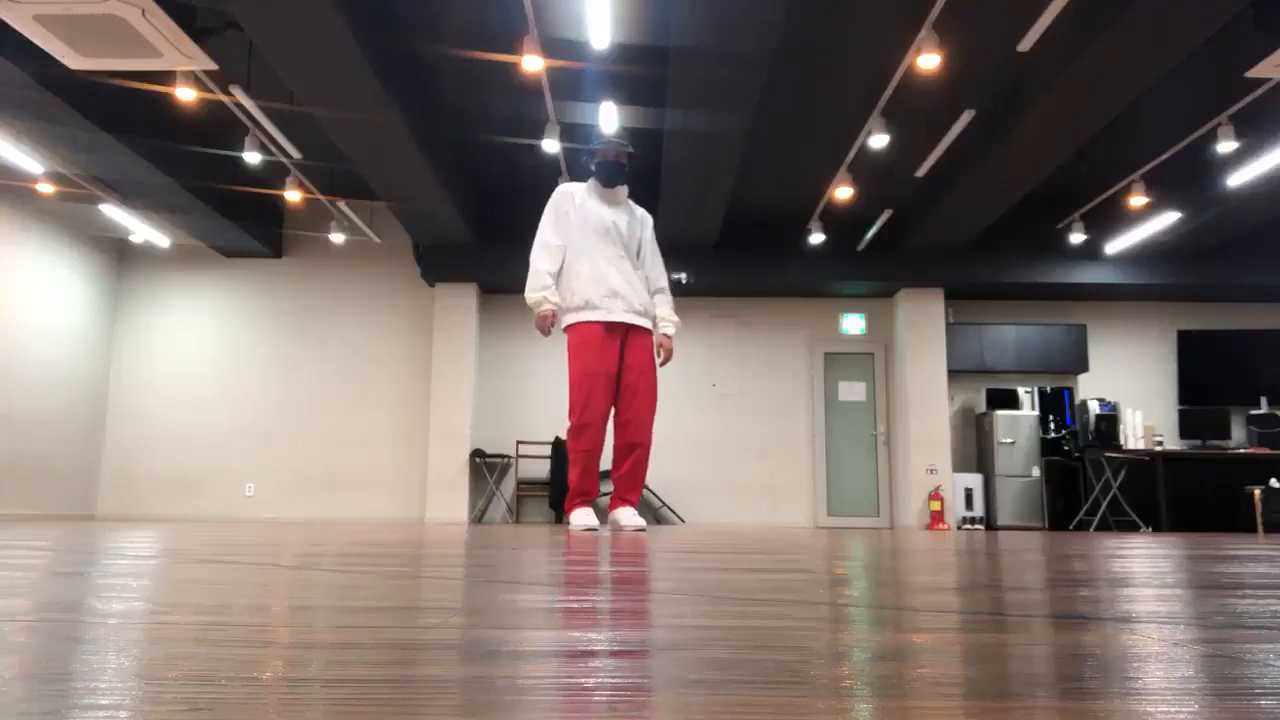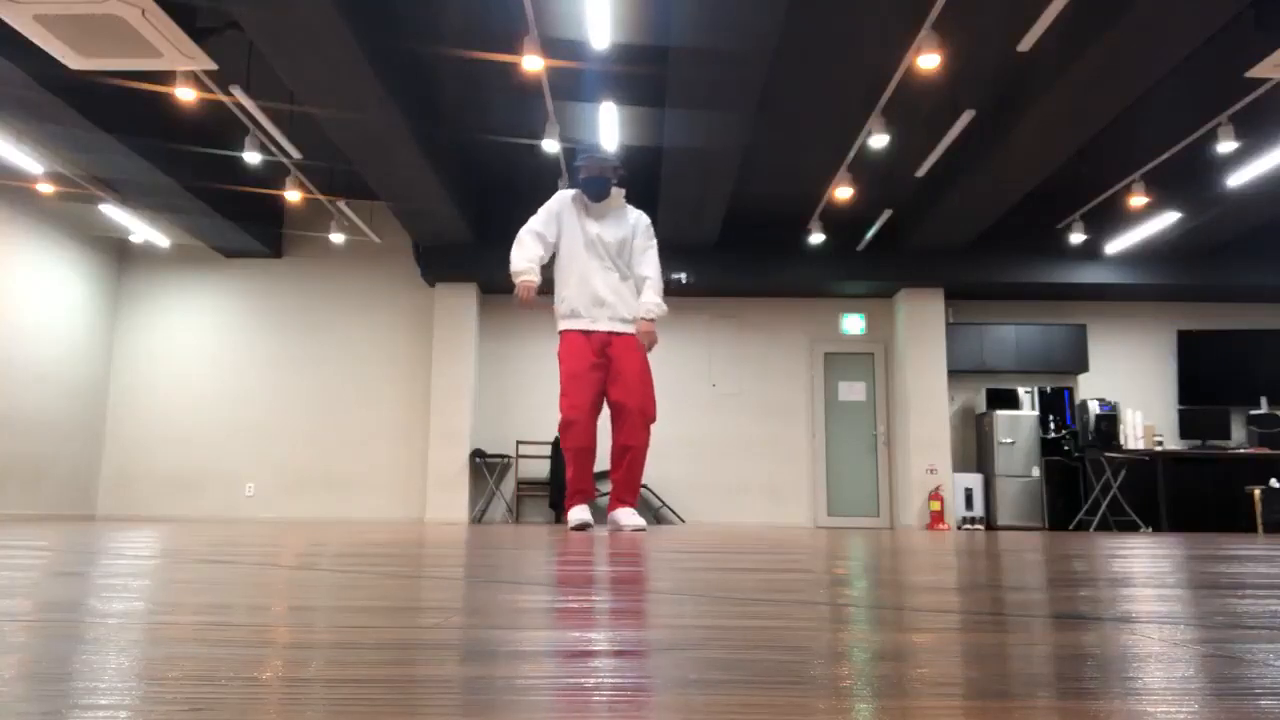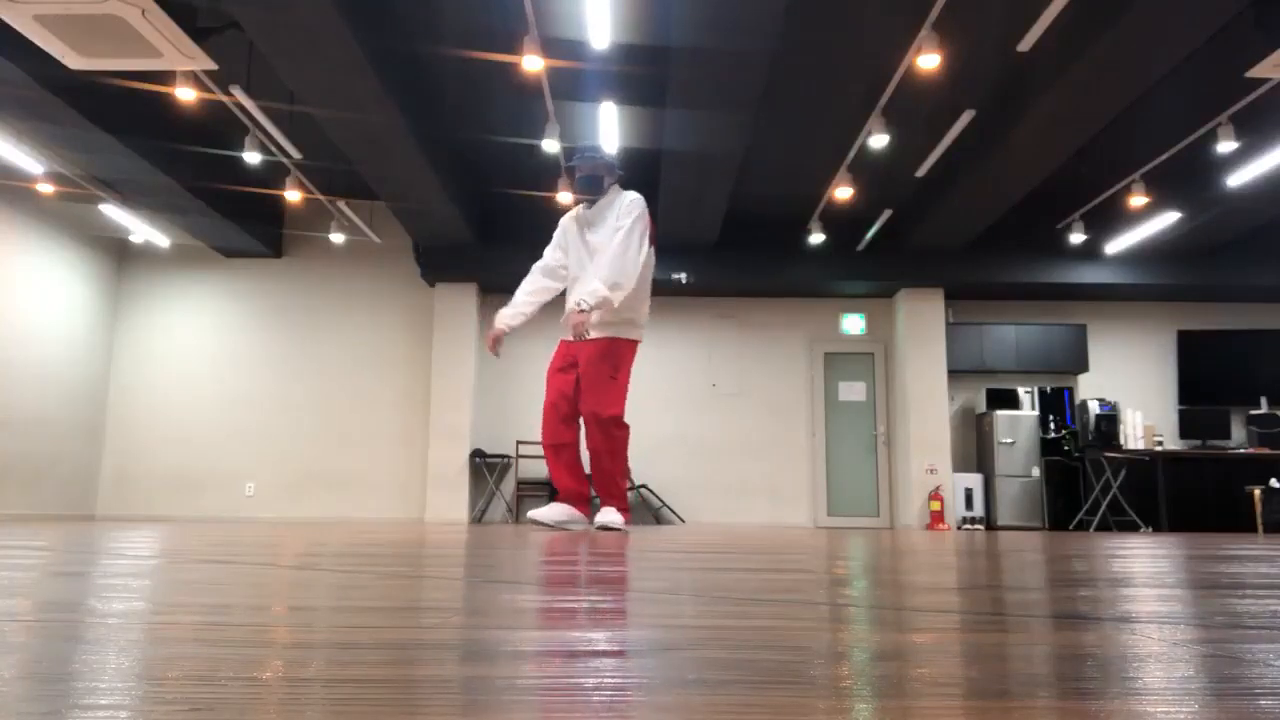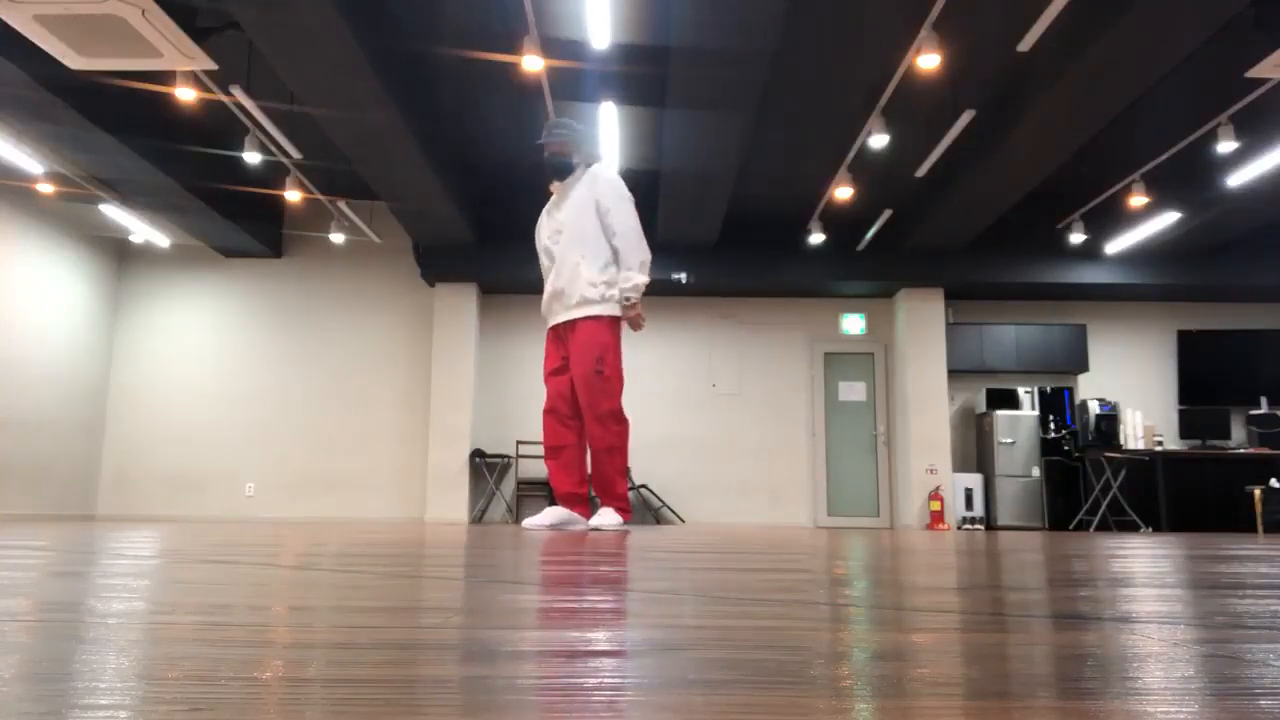
dt=1s
person 1, frame 1
left shoulder: (641, 217)
right shoulder: (568, 197)
left elbow: (655, 274)
right elbow: (547, 249)
left wrist: (666, 326)
right wrist: (544, 298)
left hip: (638, 322)
right hip: (588, 317)
left knee: (638, 416)
right knee: (588, 412)
left ankle: (624, 503)
right ankle: (580, 504)
person 1, frame 2
left shoulder: (636, 219)
right shoulder: (564, 204)
left elbow: (649, 271)
right elbow: (531, 236)
left wrist: (648, 313)
right wrist: (526, 270)
left hip: (627, 330)
right hip: (577, 327)
left knee: (636, 415)
right knee: (577, 414)
left ankle: (622, 504)
right ankle: (579, 501)
person 1, frame 3
left shoulder: (630, 205)
right shoulder: (570, 221)
left elbow: (619, 264)
right elbow: (545, 275)
left wrist: (586, 304)
right wrist: (506, 318)
left hip: (614, 330)
right hip: (574, 333)
left knee: (601, 414)
right knee: (557, 416)
left ankle: (613, 506)
right ankle: (571, 502)
person 1, frame 4
left shoulder: (600, 180)
right shoulder: (550, 208)
left elbow: (628, 237)
left wrist: (630, 295)
right wrist: (554, 309)
left hip: (595, 311)
right hip: (558, 318)
left knee: (600, 408)
right knee: (559, 412)
left ankle: (614, 507)
right ankle: (571, 504)
